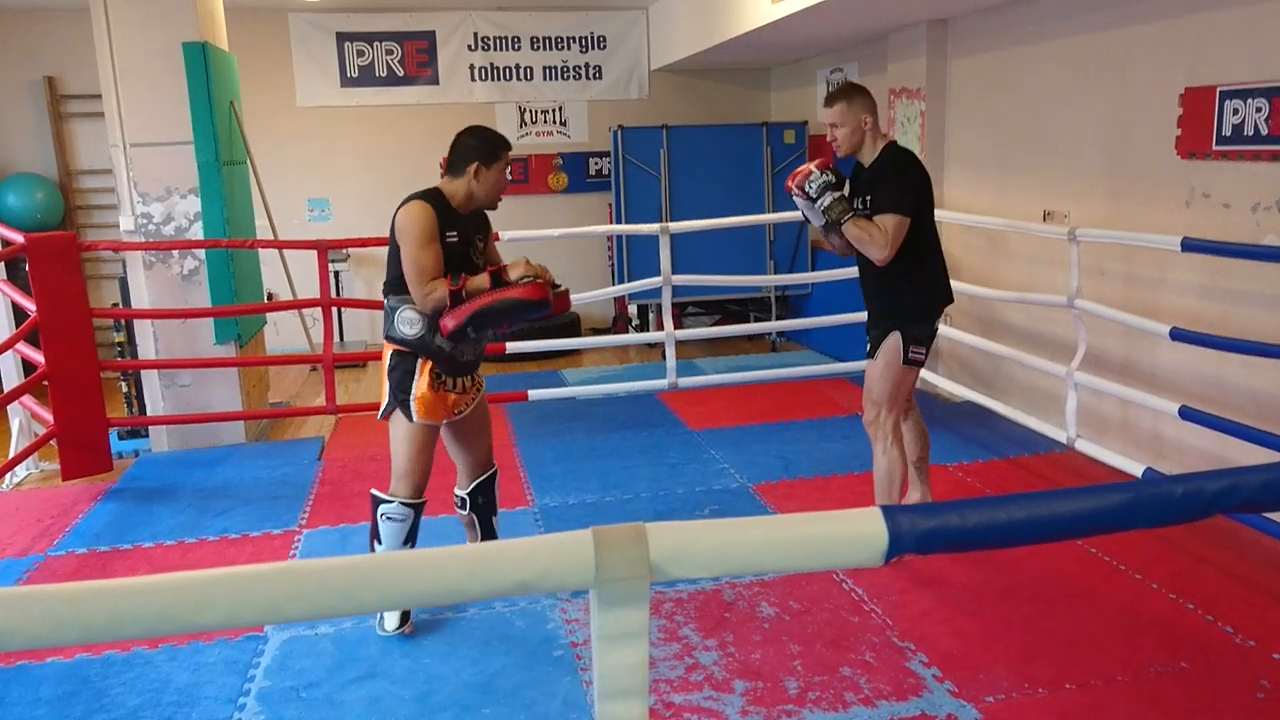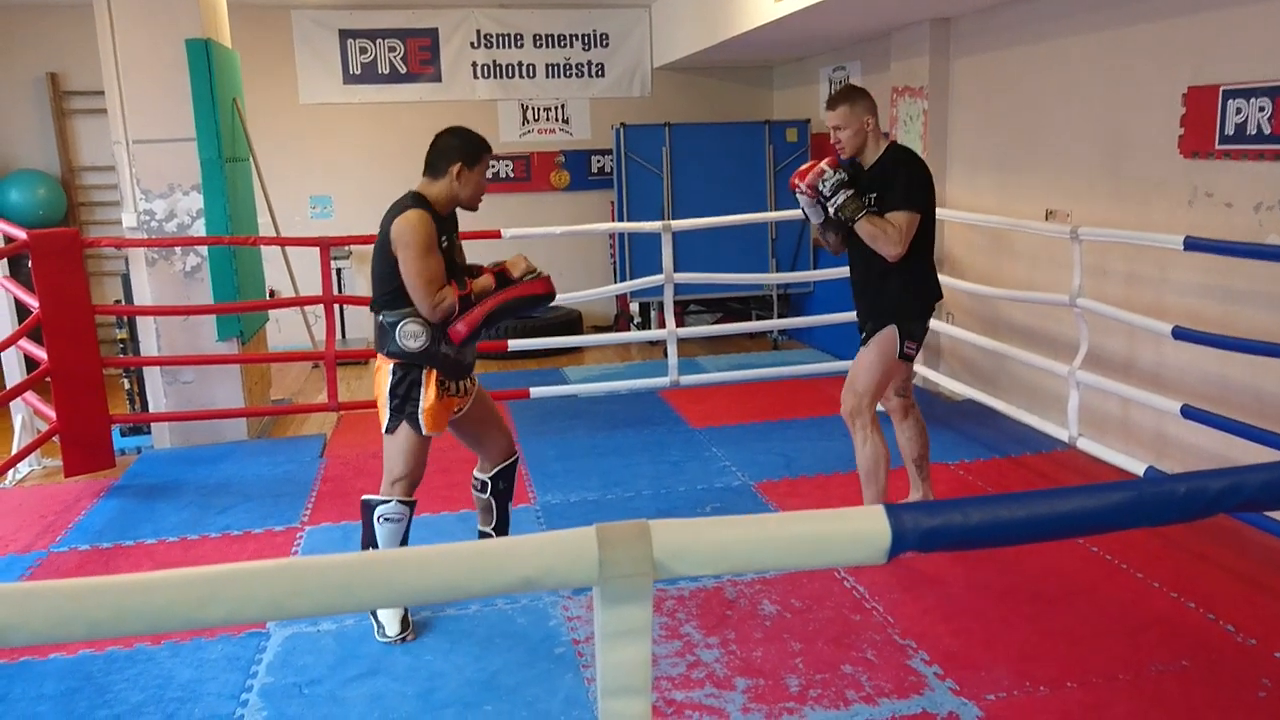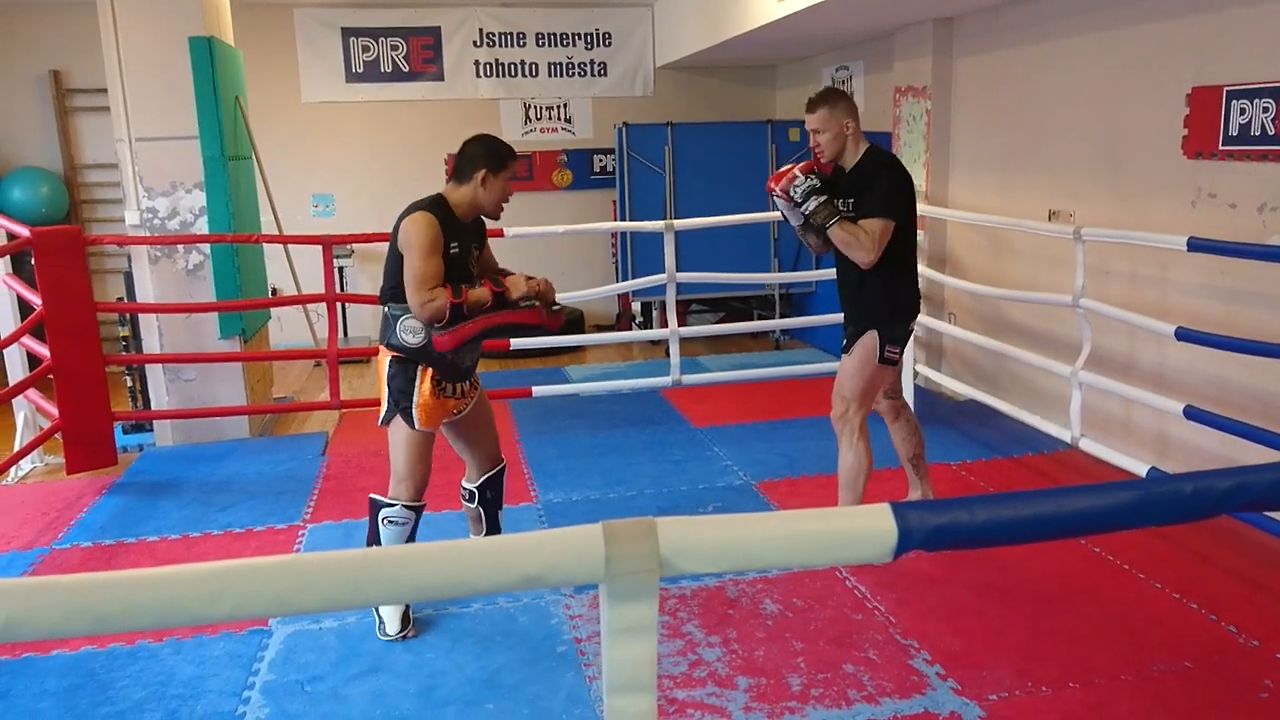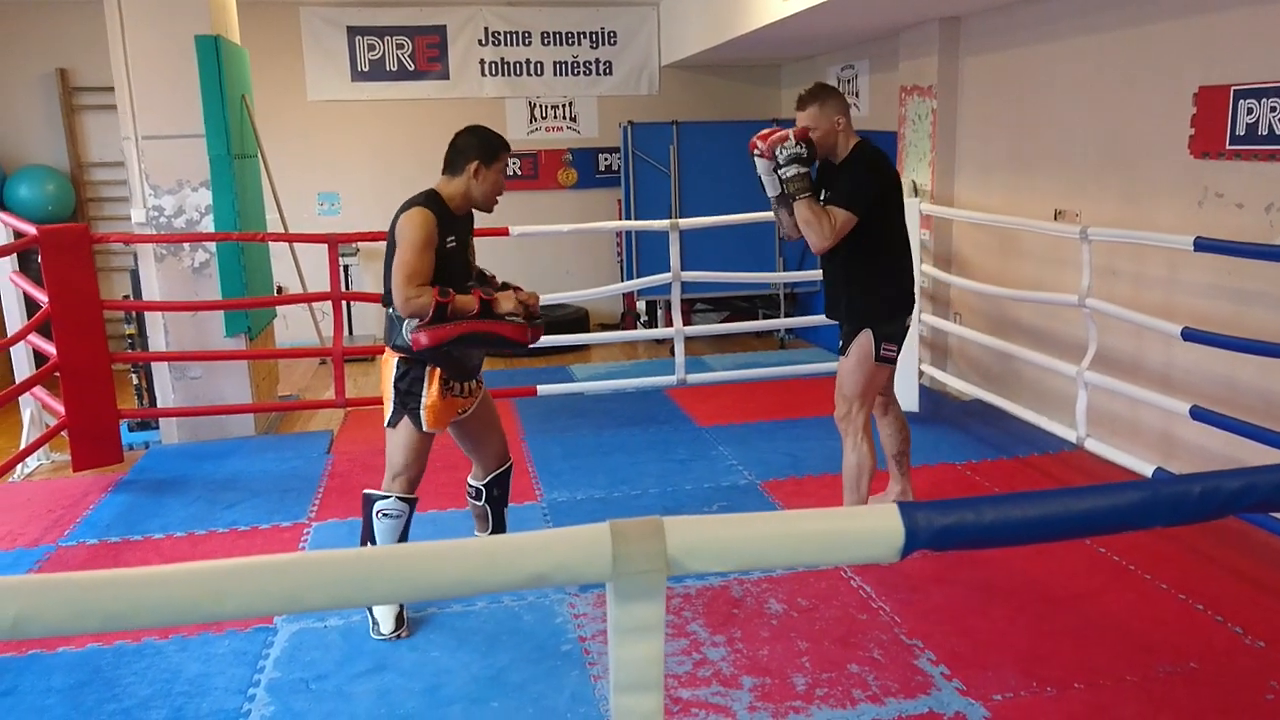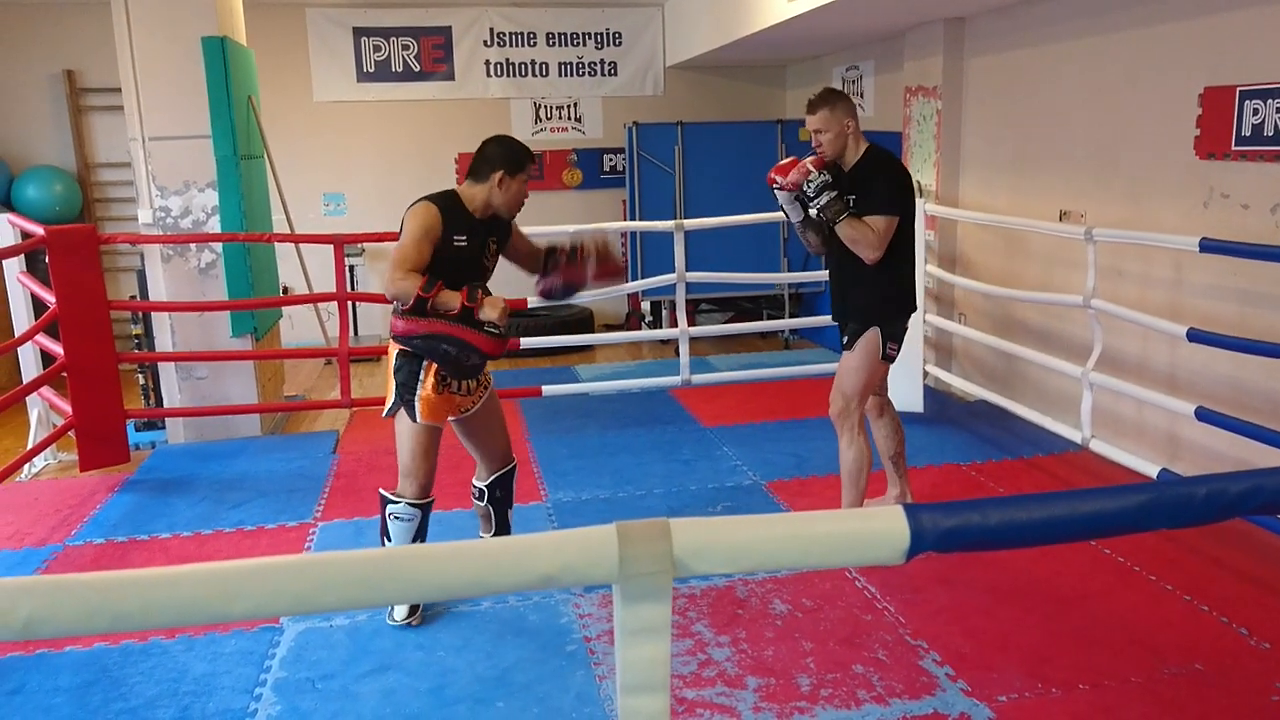
dt=0.3s
person 1, frame 1
left shoulder: (476, 220)
right shoulder: (419, 211)
left elbow: (491, 280)
right elbow: (429, 294)
left wrist: (529, 279)
right wrist: (502, 277)
left hip: (462, 366)
right hip: (415, 367)
left knee: (479, 467)
right knee: (408, 484)
person 1, frame 2
left shoulder: (443, 216)
right shoulder: (411, 220)
right elbow: (436, 305)
left wrist: (516, 280)
right wrist: (501, 274)
left hip: (451, 368)
right hip: (411, 374)
left knee: (500, 452)
right knee: (399, 486)
person 1, frame 3
left shoulder: (472, 225)
right shoulder: (424, 222)
left elbow: (487, 275)
right elbow: (424, 304)
left wrist: (527, 286)
right wrist: (500, 294)
left hip: (456, 368)
right hip: (413, 369)
left knee: (488, 462)
right knee: (407, 488)
person 1, frame 4
left shoulder: (462, 217)
right shoulder: (420, 217)
right elbow: (409, 300)
left wrist: (510, 293)
right wrist: (490, 304)
left hip: (459, 366)
right hip: (417, 370)
left knee: (495, 461)
right knee: (400, 484)
person 1, frame 5
left shoulder: (497, 223)
right shoulder: (430, 213)
left elbow: (538, 261)
right elbow: (398, 283)
right wrist: (476, 305)
left hip: (469, 367)
right hip: (422, 365)
left knee: (499, 465)
right knee: (413, 484)
person 2, frame 1
left shoulder: (900, 169)
right shoulder: (860, 173)
left elbow: (881, 249)
right elbow: (848, 246)
left wrist: (833, 201)
right wrist: (817, 212)
left hip: (909, 310)
right hip: (889, 307)
left knee: (879, 419)
right knee: (900, 406)
right ankle: (919, 497)
person 2, frame 2
left shoulder: (904, 168)
right shoulder: (855, 173)
left elbow: (893, 245)
right elbow: (838, 245)
left wrist: (844, 199)
right wrist: (817, 212)
left hip: (901, 307)
right hip: (877, 305)
left knee: (856, 408)
right knee: (898, 402)
right ankle: (921, 497)
person 2, frame 3
left shoulder: (883, 174)
right shoulder: (838, 174)
left elbow: (865, 252)
right elbow: (822, 244)
left wrist: (816, 202)
right wrist: (794, 209)
left hip: (884, 311)
right hip: (870, 308)
left knee: (846, 415)
right knee: (890, 405)
right ankle: (921, 495)
person 2, frame 4
left shoulder: (866, 167)
right shoulder: (832, 166)
left elbow: (819, 238)
right elbow: (794, 226)
left wrist: (795, 174)
right wrist: (772, 176)
left hip: (879, 307)
right hip: (865, 304)
left knee: (850, 414)
right knee: (880, 400)
right ankle: (900, 490)
person 2, frame 5
left shoulder: (885, 172)
right shoulder: (834, 173)
left elbow: (871, 248)
right elbow: (819, 245)
left wrist: (827, 200)
right wrist: (796, 207)
left hip: (880, 309)
right hip: (855, 305)
left knee: (844, 411)
right knee: (873, 401)
right ankle: (899, 494)
